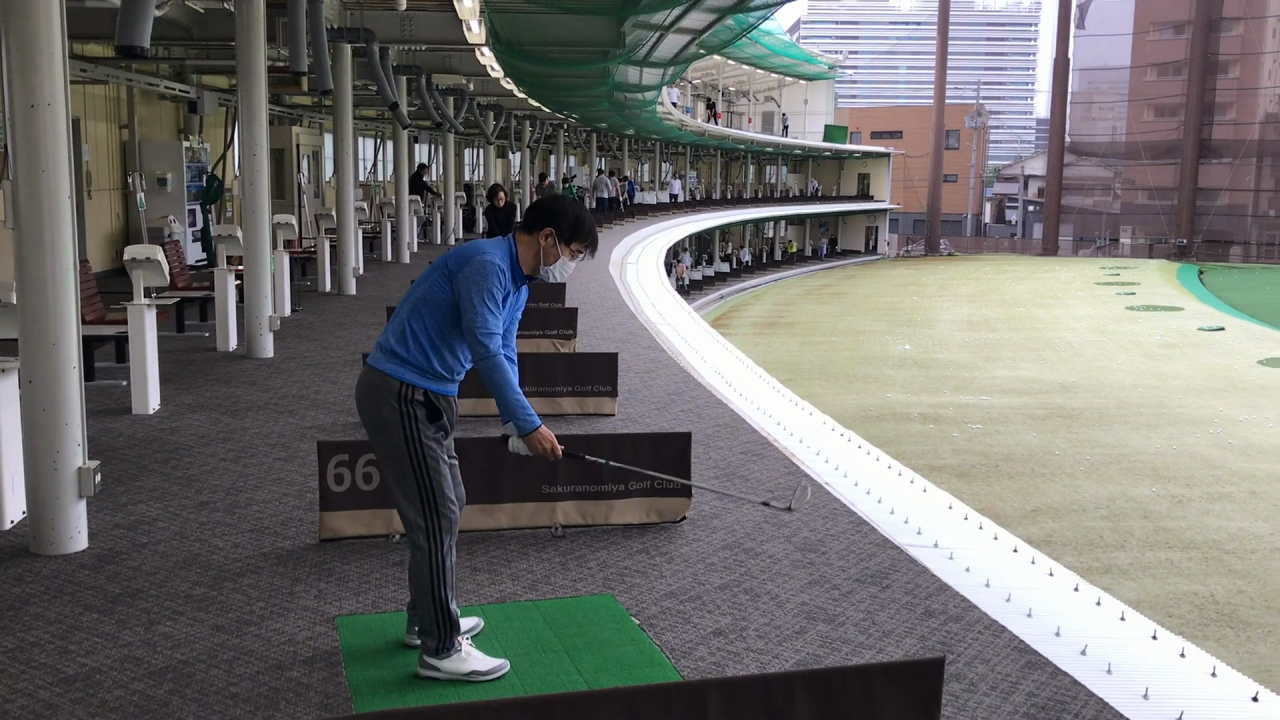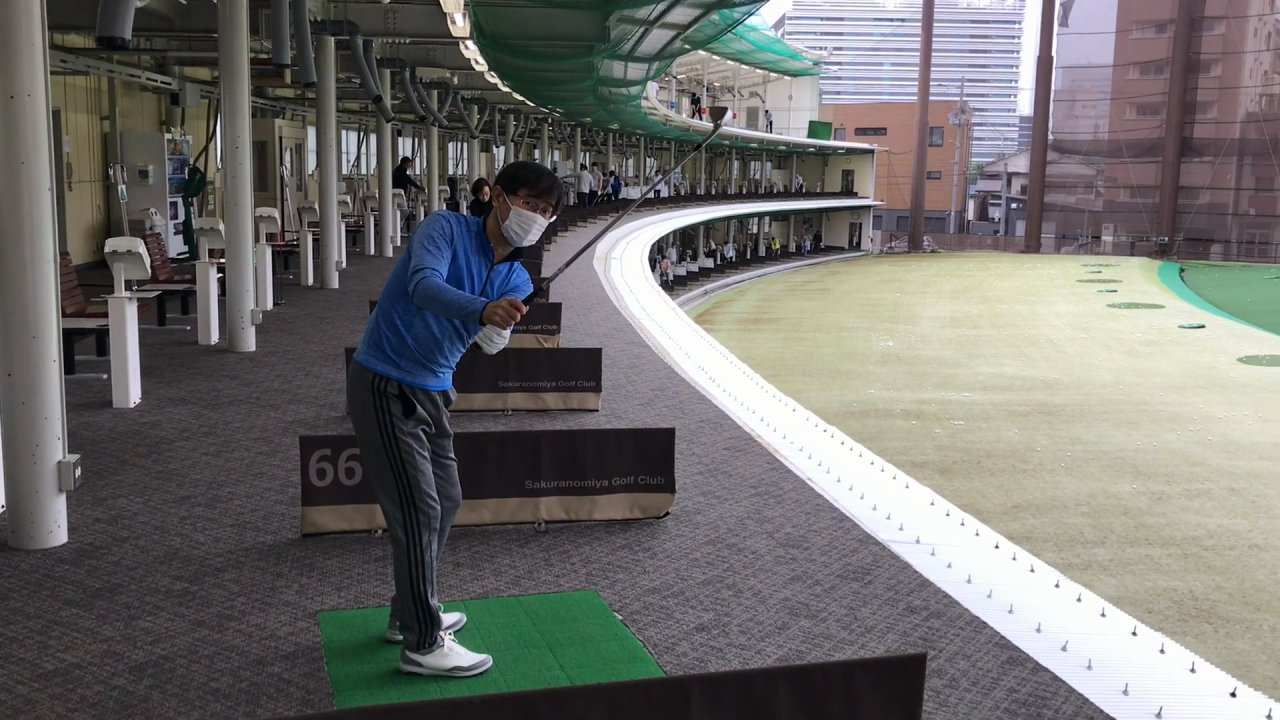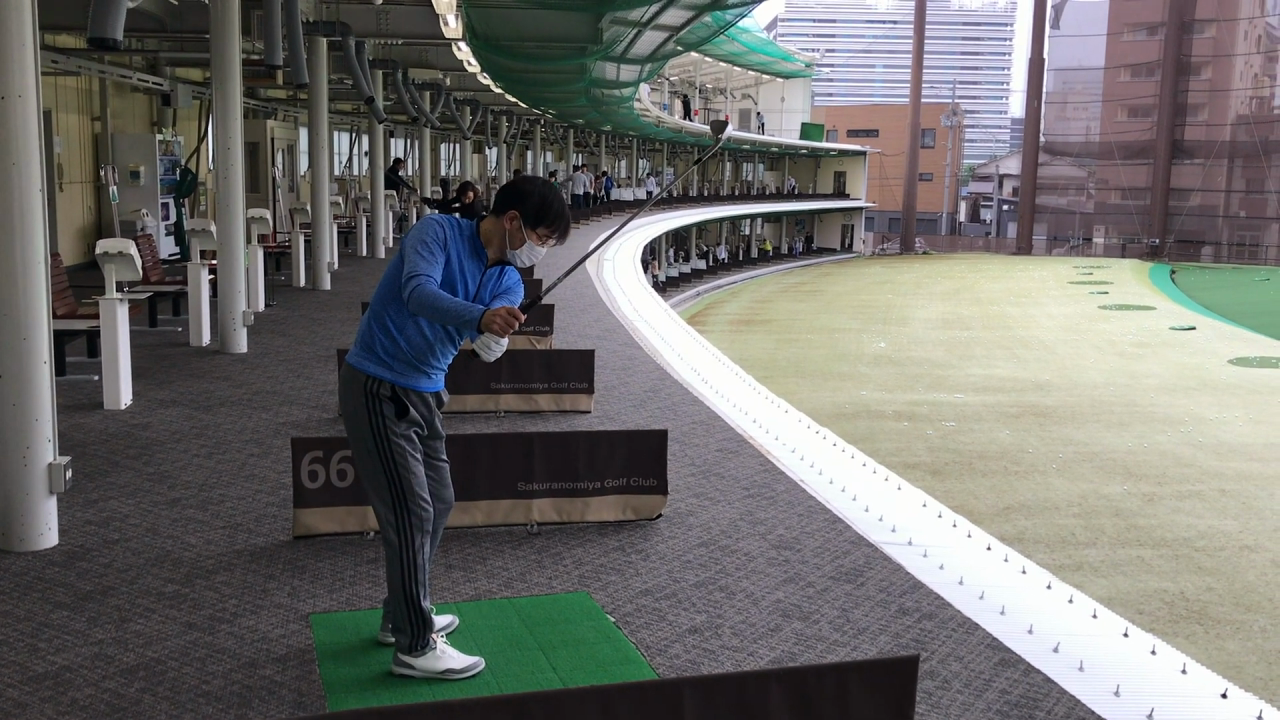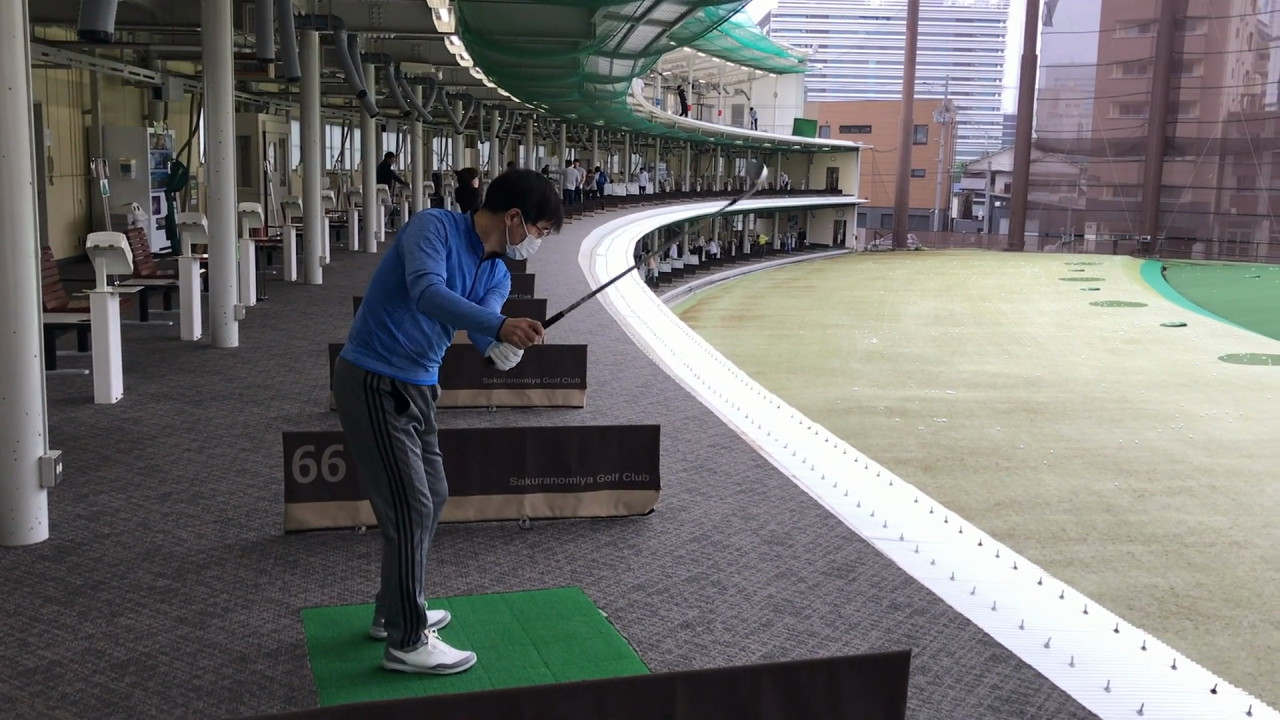
dt=1s
person 1, frame 1
left shoulder: (517, 287)
right shoulder: (486, 262)
left elbow: (503, 355)
right elbow: (486, 353)
left wrist: (516, 423)
right wrist: (531, 423)
left hip: (425, 395)
right hip: (400, 394)
left knee: (445, 507)
right knee: (436, 517)
left ankle: (428, 619)
right ankle: (440, 649)
person 1, frame 2
left shoulder: (518, 280)
right shoulder: (445, 228)
left elbow: (495, 329)
right elbow: (424, 285)
left wrist: (497, 329)
right wrist: (483, 309)
left hip: (433, 390)
right hip: (384, 384)
left knee: (444, 501)
right knee: (418, 510)
left ankle: (412, 612)
right ankle: (422, 644)
person 1, frame 3
left shoulder: (509, 283)
right shoulder: (437, 231)
left elbow: (488, 331)
right elbow: (418, 291)
left wrist: (494, 337)
right wrist: (481, 317)
left hip: (424, 392)
right hip: (377, 387)
left knee: (437, 504)
right knee: (411, 513)
left ankle: (403, 615)
right ankle: (415, 646)
person 1, frame 4
left shoulder: (496, 274)
right shoulder: (433, 226)
left elbow: (482, 331)
right elbow: (427, 293)
left wrist: (505, 346)
right wrist: (502, 328)
left hip: (414, 386)
right hip: (373, 382)
left knee: (429, 498)
right knee: (411, 508)
left ankle: (395, 611)
right ankle: (406, 641)
